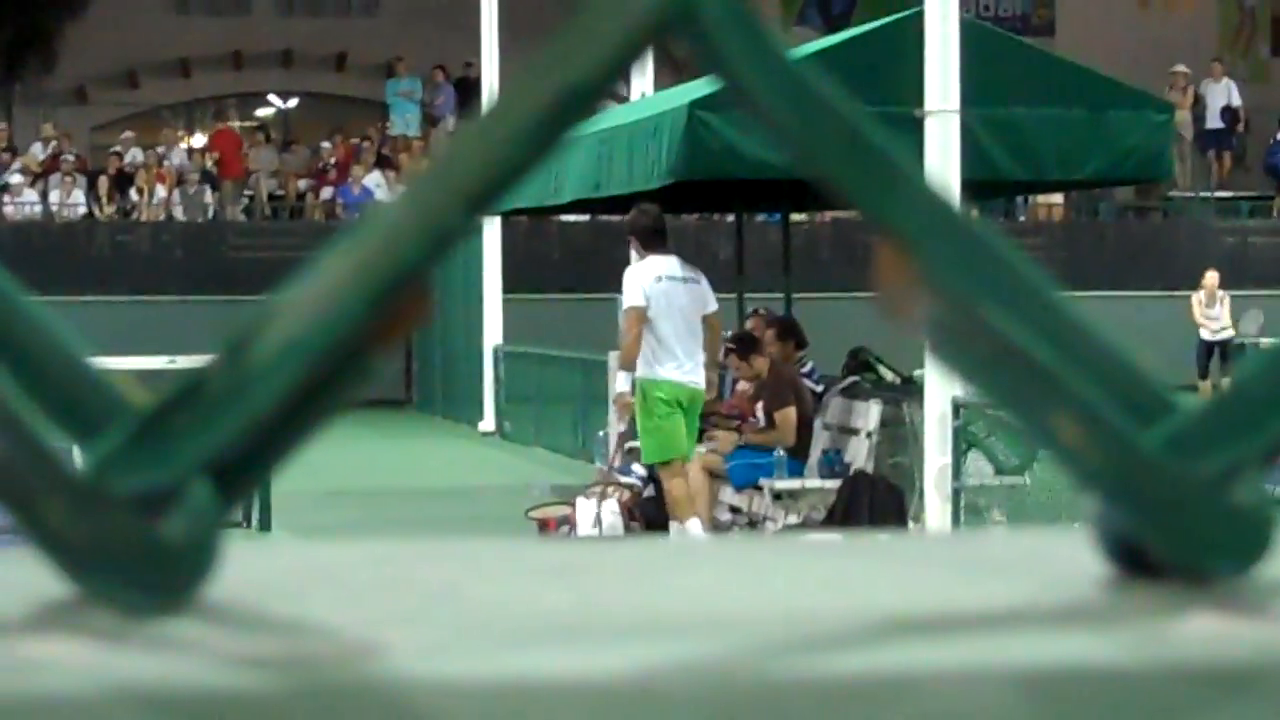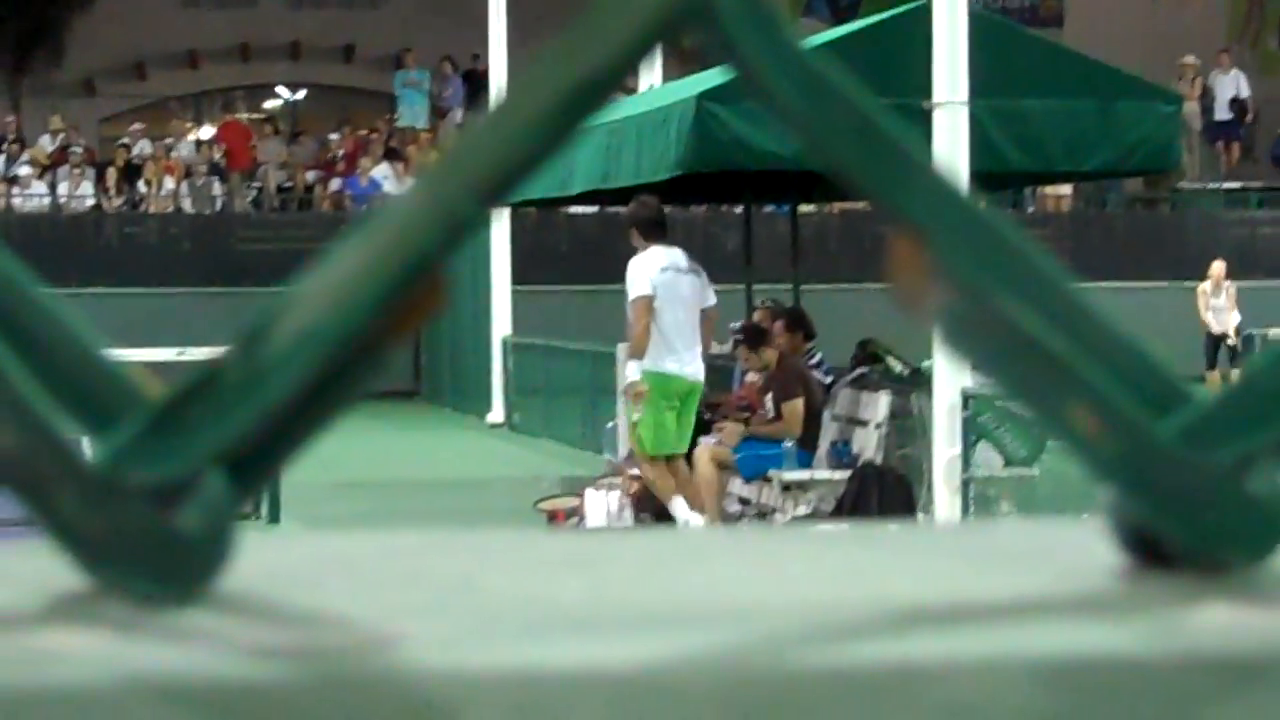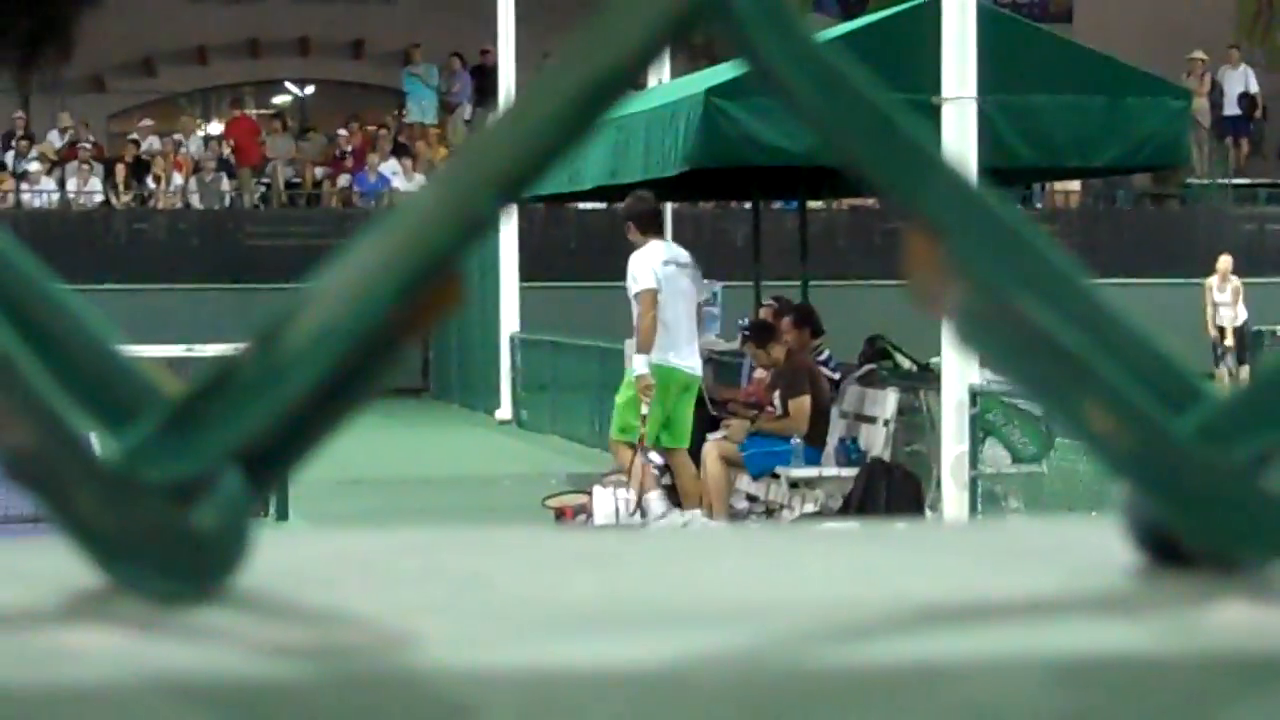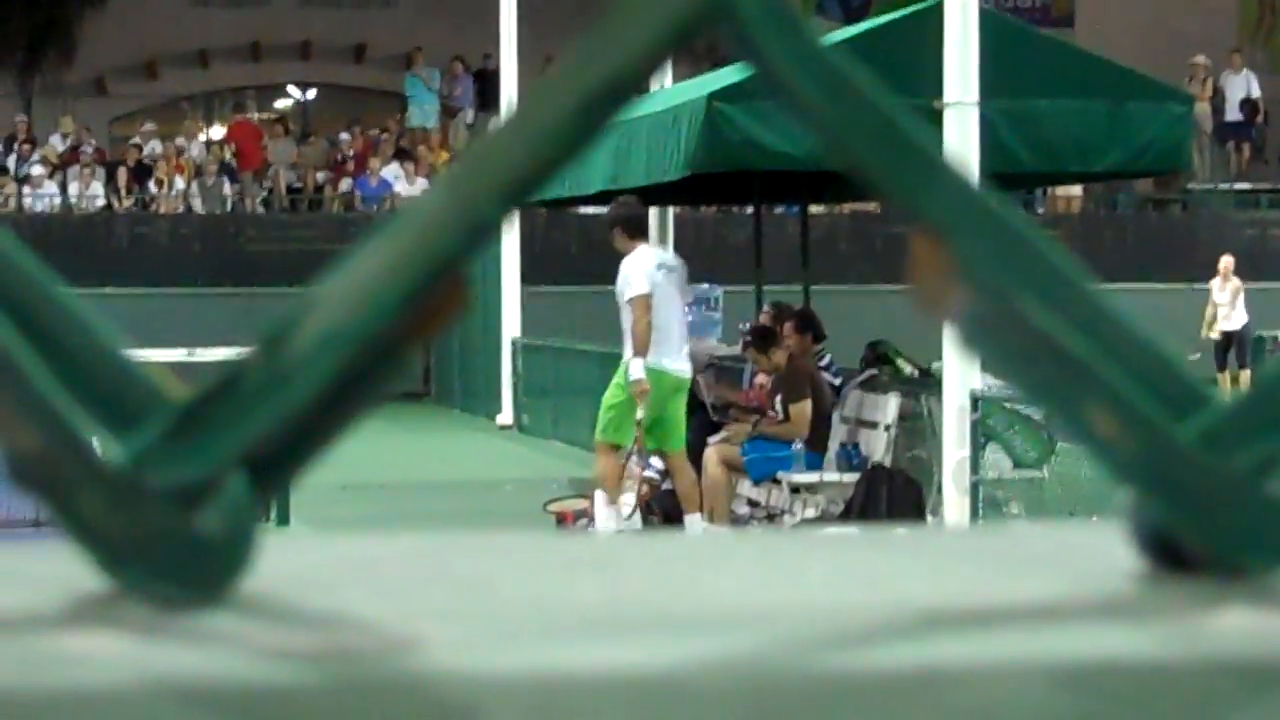
dt=0.1s
person 1, frame 1
left shoulder: (638, 273)
right shoulder: (694, 273)
left elbow: (632, 331)
right elbow: (713, 329)
left wrist: (622, 383)
right wrist: (711, 370)
left hip: (657, 382)
right hip: (694, 382)
left knee: (666, 467)
right knee: (677, 462)
left ankle: (695, 538)
right ankle: (685, 534)
person 1, frame 2
left shoulder: (641, 264)
right shoulder: (693, 266)
left elbow: (641, 321)
right elbow: (708, 323)
left wrist: (633, 372)
left hip: (659, 374)
right hip: (691, 375)
left knee: (647, 457)
right knee: (674, 457)
left ankle: (690, 520)
right ankle: (692, 524)
person 1, frame 3
left shoulder: (642, 258)
right shoulder: (687, 259)
left elbow: (647, 312)
left wrist: (641, 365)
left hip: (658, 366)
right hip: (689, 367)
left knee: (624, 442)
right knee: (676, 450)
left ankle: (657, 507)
person 1, frame 4
left shoulder: (634, 263)
right shoulder: (673, 262)
left elbow: (641, 318)
left wrist: (637, 370)
left hip: (649, 370)
right hip: (678, 371)
left knee: (607, 445)
right knee: (675, 455)
left ankle: (608, 527)
right ankle: (697, 531)
person 2, frame 1
left shoulder: (779, 380)
right shoulder: (765, 380)
left elbow: (787, 437)
left wrist: (740, 439)
right wrist: (733, 433)
left hip: (786, 459)
right hip: (774, 452)
left knee: (699, 462)
person 2, frame 2
left shoulder: (787, 372)
right shoulder: (774, 372)
left elbow: (793, 429)
left wrist: (745, 430)
right wrist: (742, 425)
left hip: (795, 452)
right hip: (783, 444)
left knee: (705, 453)
right knee: (706, 446)
person 2, frame 3
left shoulder: (795, 368)
right shoulder: (783, 368)
left elbow: (799, 426)
left wrist: (752, 426)
right wrist: (748, 422)
left hip: (803, 448)
right hip: (791, 441)
left knee: (713, 450)
right knee: (714, 446)
left ankle: (719, 524)
right ankle: (710, 517)
person 2, frame 4
left shoulder: (796, 373)
right shoulder: (784, 372)
left elbow: (800, 430)
left wrist: (753, 430)
right wrist: (750, 425)
left hip: (804, 453)
right hip: (794, 447)
left knee: (714, 455)
right knee: (715, 450)
right ankle: (710, 523)
